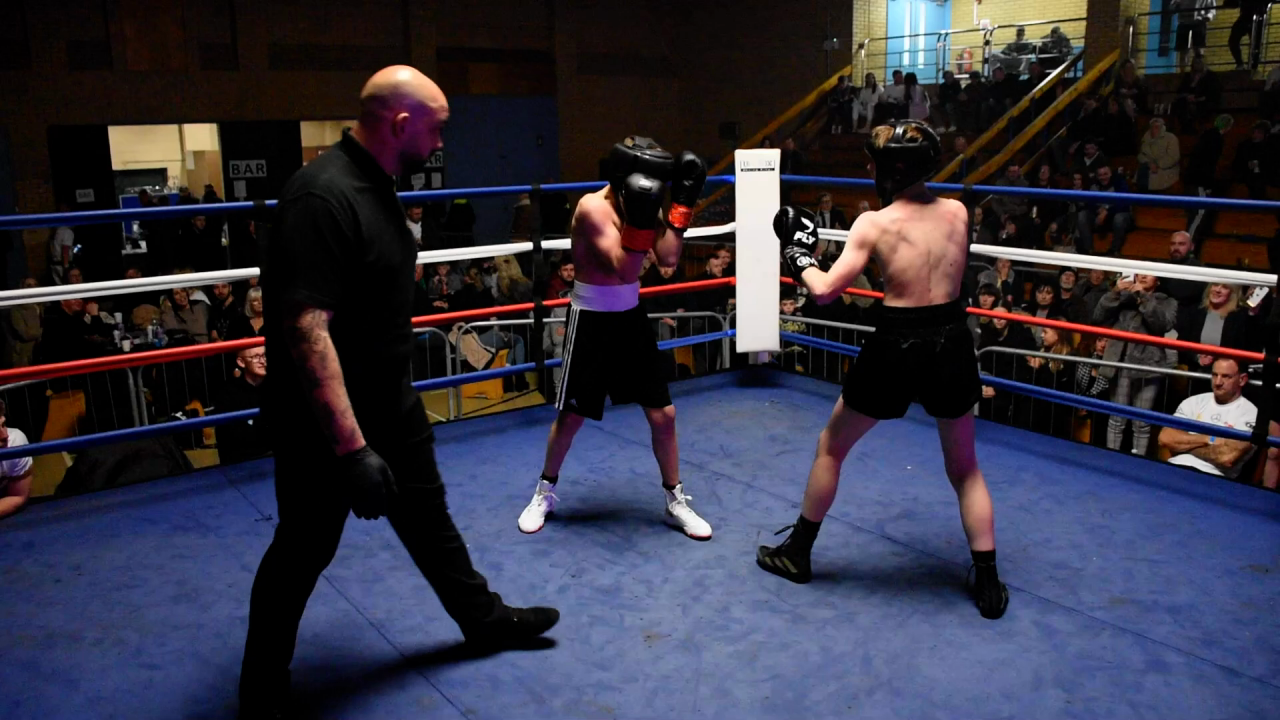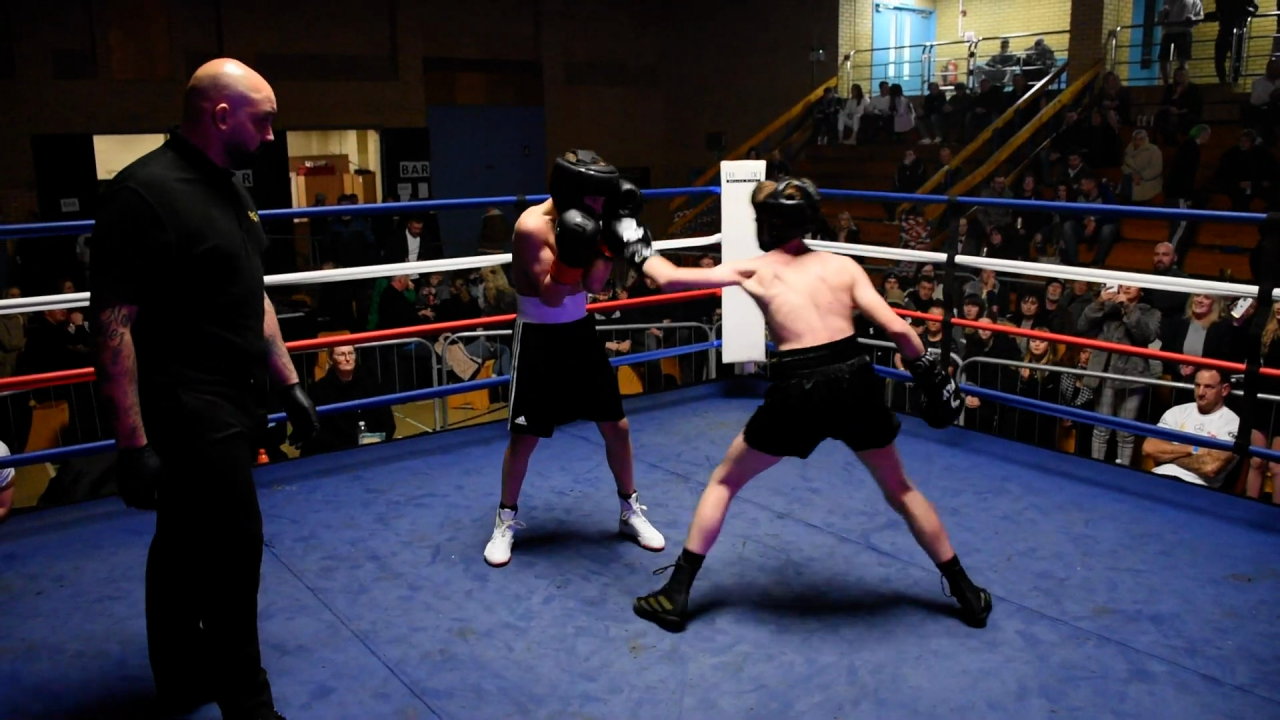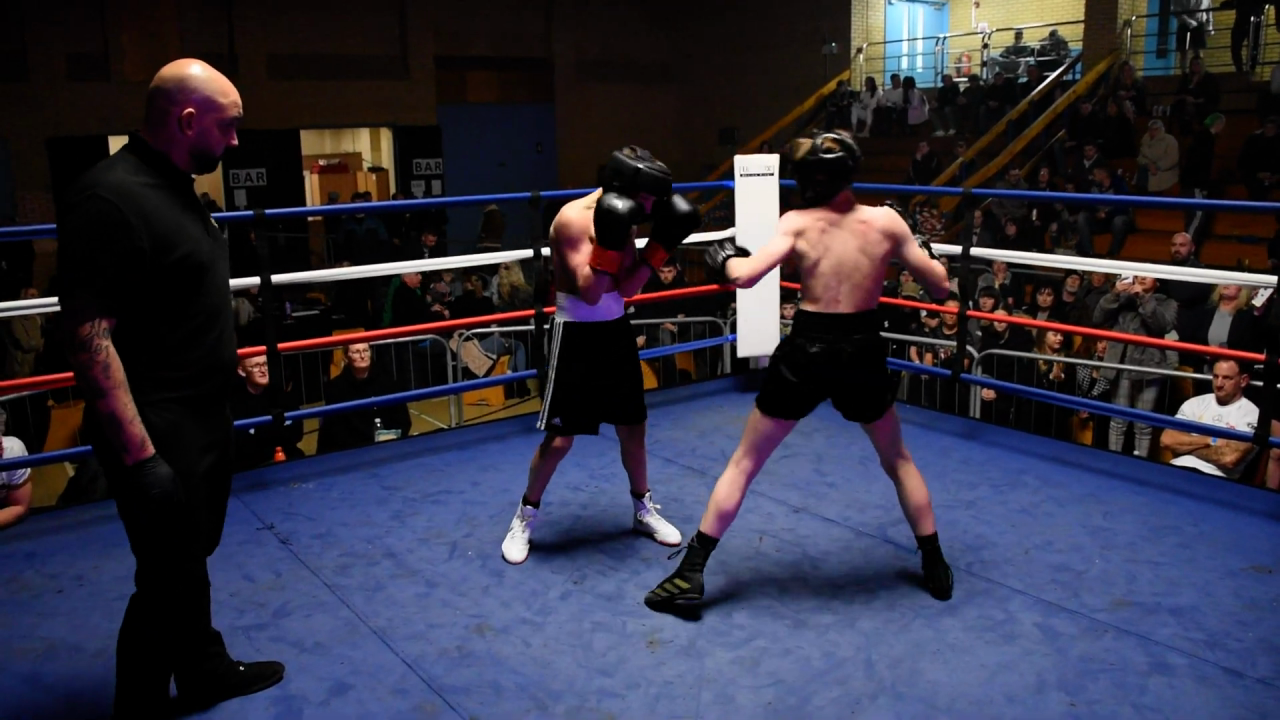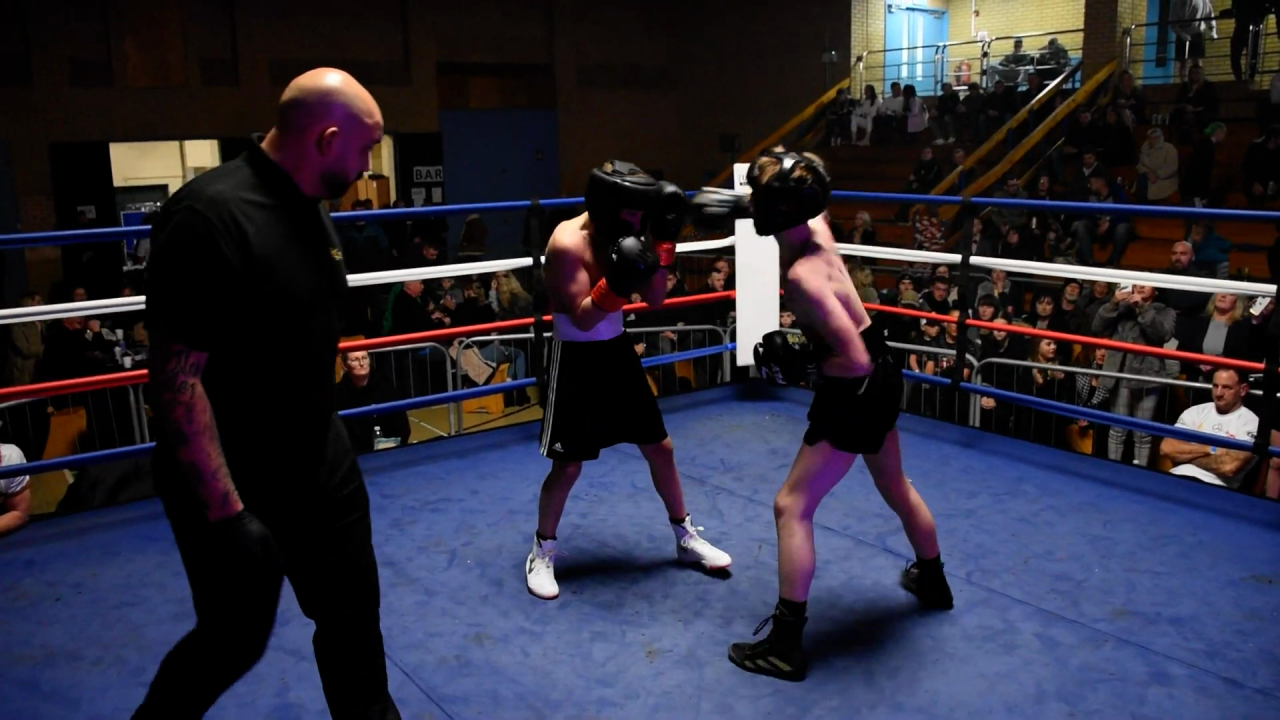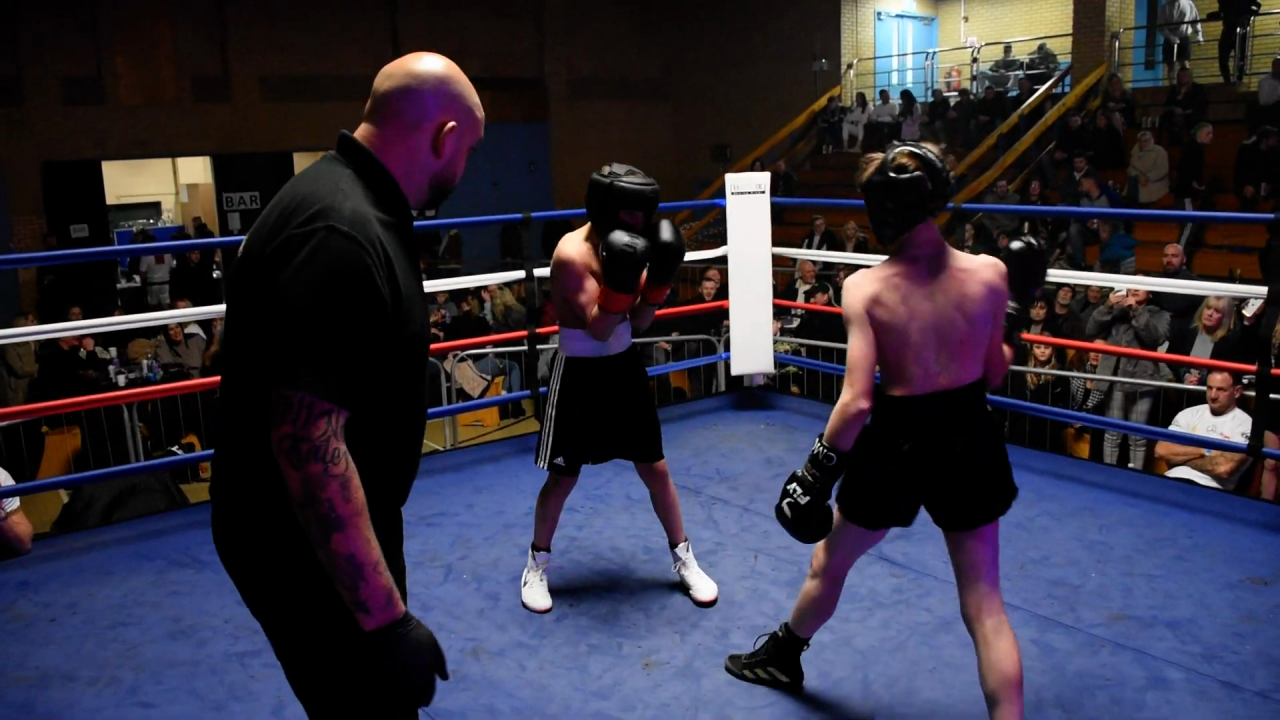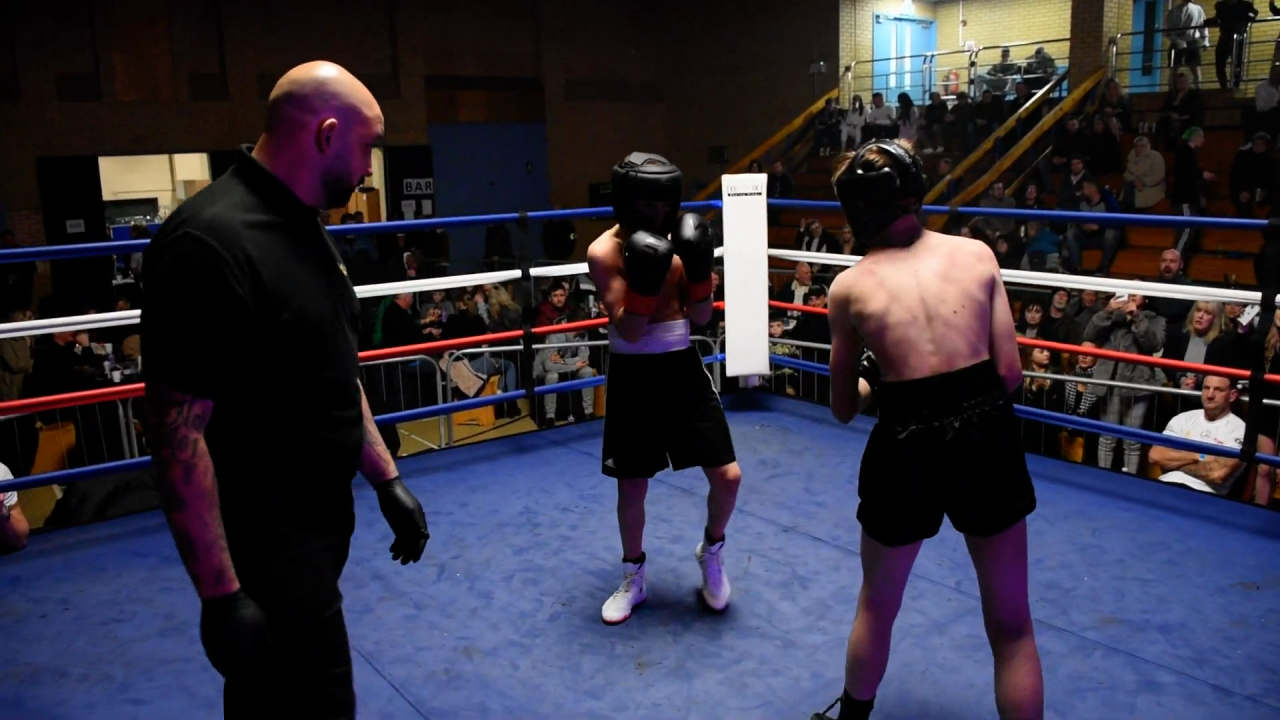
dt=0.7s
person 1, frame 1
left shoulder: (378, 186)
right shoulder: (322, 197)
right elbow: (307, 331)
right wrist: (352, 447)
left hip: (386, 400)
right hip: (325, 416)
left knee: (425, 511)
right knee: (304, 546)
left ankle: (485, 619)
person 1, frame 2
left shoulder: (227, 186)
right shoulder: (146, 191)
right elbow: (114, 324)
left wrist: (288, 383)
right wrist: (133, 441)
left hip: (226, 402)
right hip: (185, 411)
left knee: (188, 541)
right knee: (234, 547)
person 1, frame 3
left shoulder: (175, 188)
right shoulder: (110, 200)
right elbow: (90, 340)
right wrist: (141, 455)
left hip: (204, 418)
right hip: (158, 432)
left knee: (192, 554)
right knee: (167, 578)
person 1, frame 4
left shoulder: (310, 212)
right shoulder: (209, 216)
right elbow: (177, 376)
right wrist: (227, 510)
left hip: (319, 459)
right hip: (232, 478)
left knee: (352, 611)
right knee: (235, 639)
person 1, frame 5
left shoulder: (356, 211)
right shoulder: (339, 234)
right elbow: (308, 442)
right wrist: (385, 614)
left hip: (344, 528)
right hip: (308, 544)
person 1, frame 6
left shoulder: (299, 227)
right shoulder: (211, 241)
right elbow: (179, 430)
left wrist: (388, 480)
right wrist: (220, 593)
left hip: (314, 514)
right hip: (263, 533)
person 2, frame 1
left shoulder: (875, 224)
right shoulder: (957, 212)
left elbow: (823, 290)
left wrist: (800, 247)
left hip: (896, 348)
right hip: (952, 345)
left knee: (830, 447)
right knee: (965, 469)
left ankle: (797, 552)
right ankle: (987, 584)
person 2, frame 2
left shoulder: (752, 268)
right shoulder: (841, 266)
left elbow: (669, 279)
right elbow: (898, 328)
left wrist: (637, 249)
right wrist: (932, 375)
left hip: (798, 389)
right hip: (854, 380)
left knee: (724, 481)
right knee: (900, 491)
left ankle: (676, 594)
right ankle: (966, 593)
person 2, frame 3
left shoulder: (797, 223)
right shoulder: (888, 222)
left elbow: (745, 276)
right elbow: (943, 290)
left wrist: (721, 259)
right wrist: (911, 253)
left hip: (807, 353)
right hip: (862, 353)
left knee: (743, 462)
right knee: (897, 459)
left ankle: (690, 573)
right ankle: (935, 567)
person 2, frame 4
left shoulder: (802, 272)
right shoulder: (811, 226)
left elbow: (855, 363)
left wrist: (800, 363)
right wrist: (738, 204)
left hip: (854, 390)
right hip: (880, 376)
left knee: (792, 507)
right knee: (895, 485)
left ankle: (785, 642)
right ankle: (933, 582)
person 2, frame 5
left shoulder: (867, 290)
right shoulder: (990, 274)
left elbow: (858, 403)
right elbow: (994, 376)
left wrist: (815, 471)
right wrist: (1021, 304)
left hip: (896, 447)
right hip: (972, 443)
left knee: (831, 563)
right knee: (985, 606)
left ankle: (780, 659)
person 2, frame 6
left shoulder: (849, 286)
right shoulder: (976, 254)
left elbow: (844, 407)
right elbow: (1009, 372)
left hip: (906, 443)
right hip: (985, 434)
left knee: (877, 604)
right knee: (1011, 624)
person 3, frame 1
left shoulder: (639, 205)
right shoulder: (593, 208)
left elbow: (668, 259)
right elbow: (624, 269)
left wrist: (683, 201)
right wrist: (643, 218)
left hip: (631, 318)
right hip: (591, 322)
left knee: (663, 414)
right knee: (571, 417)
left ankle: (676, 500)
right ankle: (544, 492)
person 3, frame 2
left shoulder: (579, 221)
right shoulder: (532, 225)
left elbow: (594, 284)
right elbow: (551, 296)
left wrist: (609, 230)
right wrist: (571, 254)
left hip: (580, 330)
right hip: (538, 336)
left knee: (616, 426)
right knee: (524, 438)
left ankle: (630, 511)
right ankle: (505, 521)
person 3, frame 3
left shoulder: (621, 220)
right shoulder: (573, 219)
left elbow: (628, 288)
right elbow: (589, 292)
left wrist: (664, 241)
right wrist: (612, 242)
left hip: (616, 331)
right hip: (577, 336)
left knee: (633, 428)
right knee: (559, 440)
left ankle: (644, 508)
right ankle: (525, 515)
person 3, frame 4
left shoulder: (620, 236)
right shoulder: (568, 242)
left elbow: (655, 299)
right elbow: (583, 317)
left wrist: (664, 239)
right wrist: (616, 283)
left hip: (616, 349)
right hip: (576, 357)
left knee: (660, 448)
right knee: (567, 466)
left ankle: (685, 536)
right ankle: (542, 552)
person 3, frame 5
left shoulder: (629, 248)
right shoulder: (572, 254)
left elbow: (638, 322)
right elbow: (599, 330)
left wrist: (659, 280)
right wrist: (619, 282)
left hip: (624, 364)
right hip: (580, 369)
left knee: (656, 468)
right knee: (562, 476)
left ankle: (684, 560)
right ankle: (537, 564)
person 3, frame 6
left shoulder: (681, 240)
right shoulder: (604, 251)
left elbow: (700, 319)
right elbow: (629, 331)
left wrist: (700, 268)
right wrist: (645, 283)
left hip: (681, 366)
right hip: (631, 373)
left knee: (727, 475)
right knee: (632, 485)
left ankle: (712, 551)
right ankle: (634, 577)
